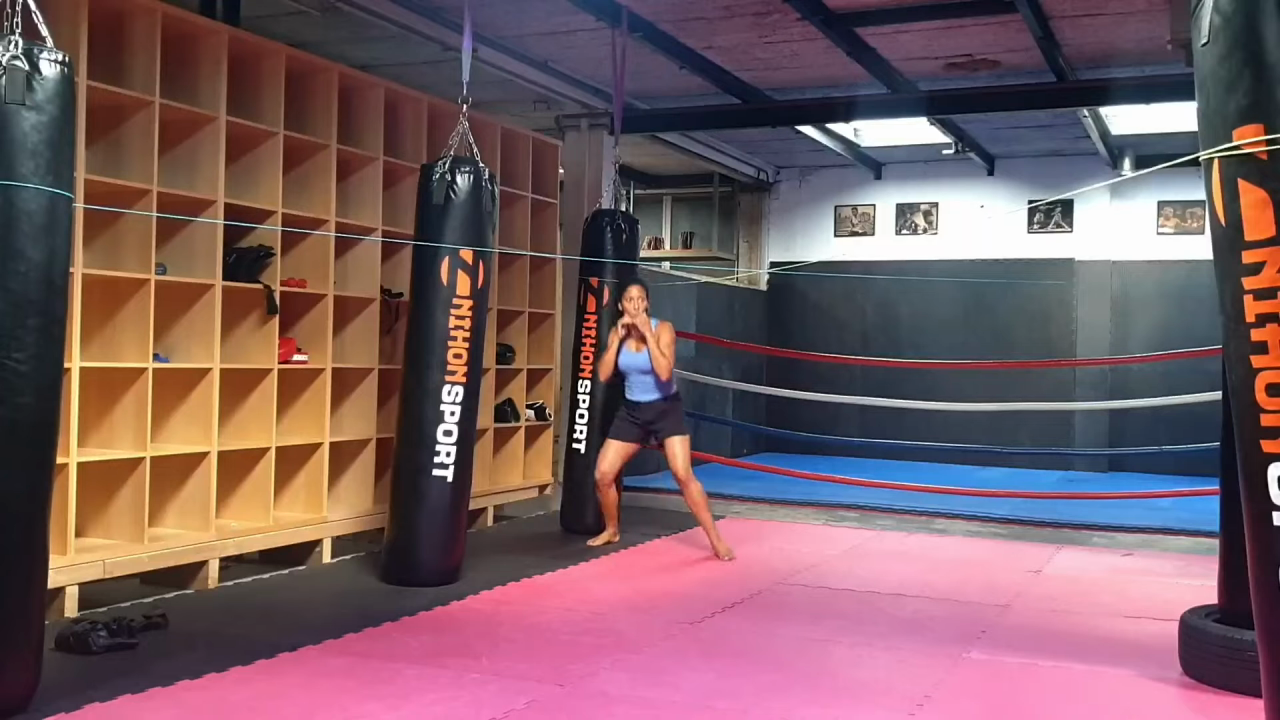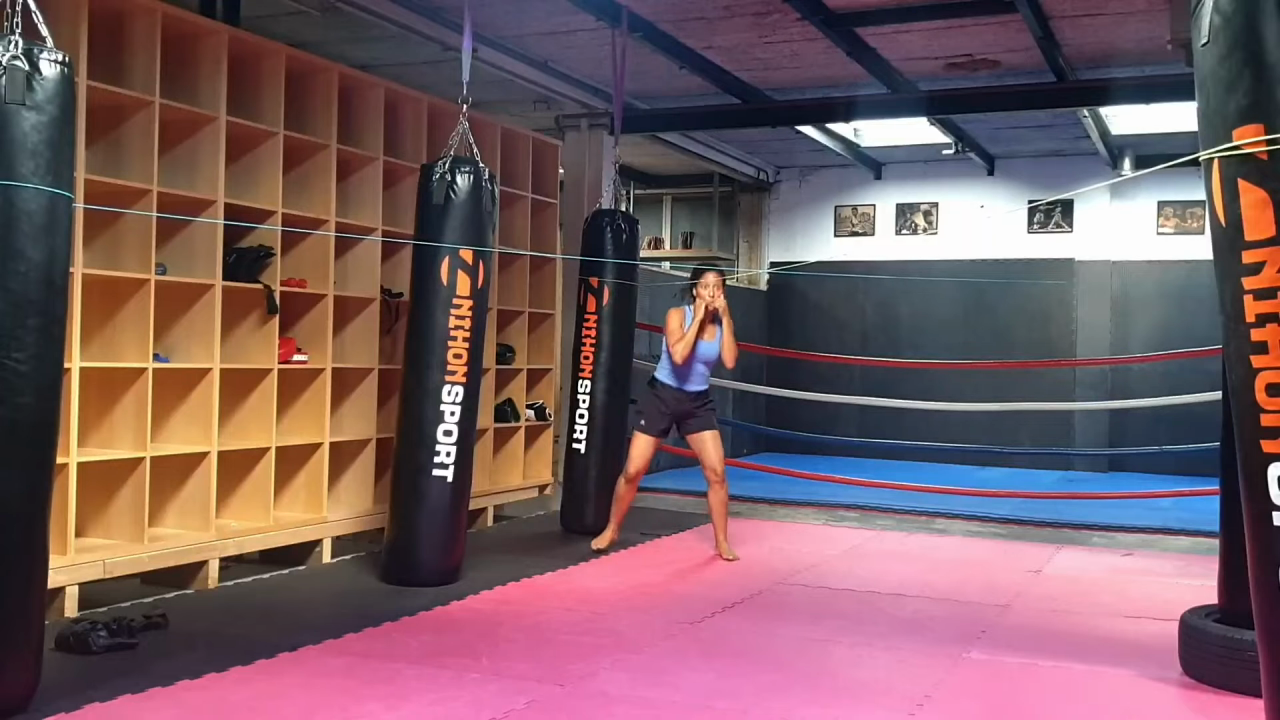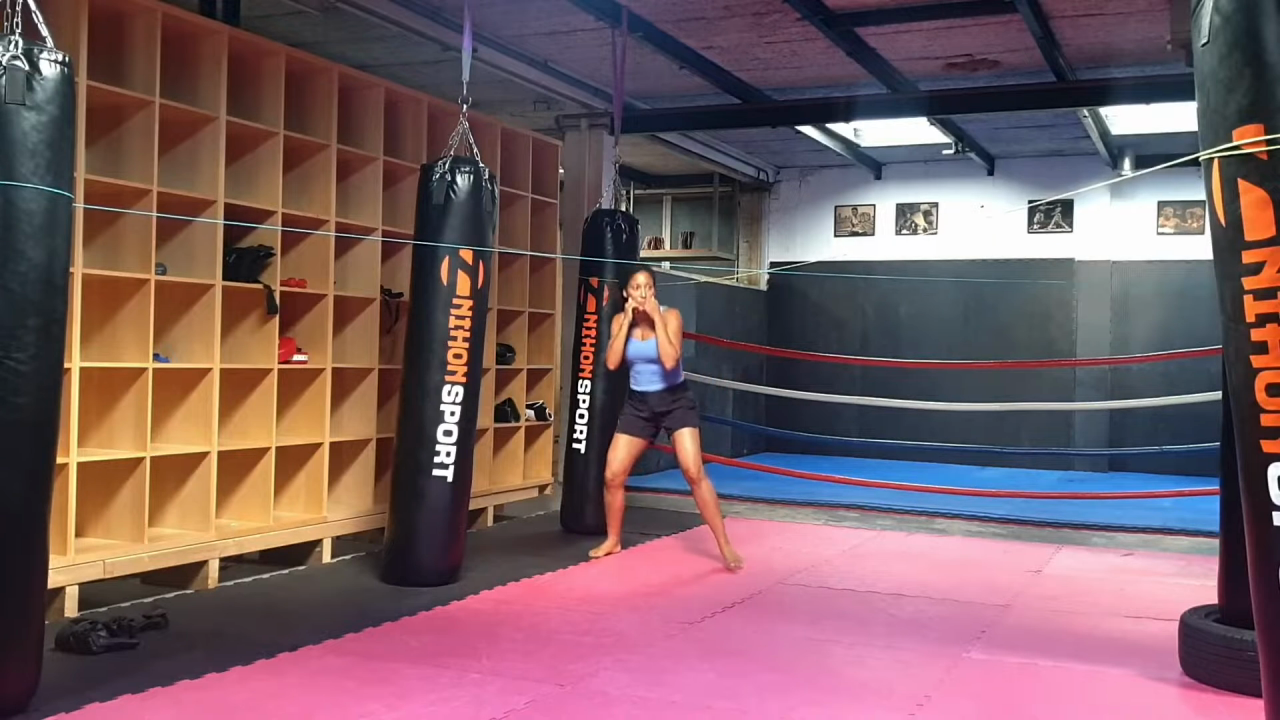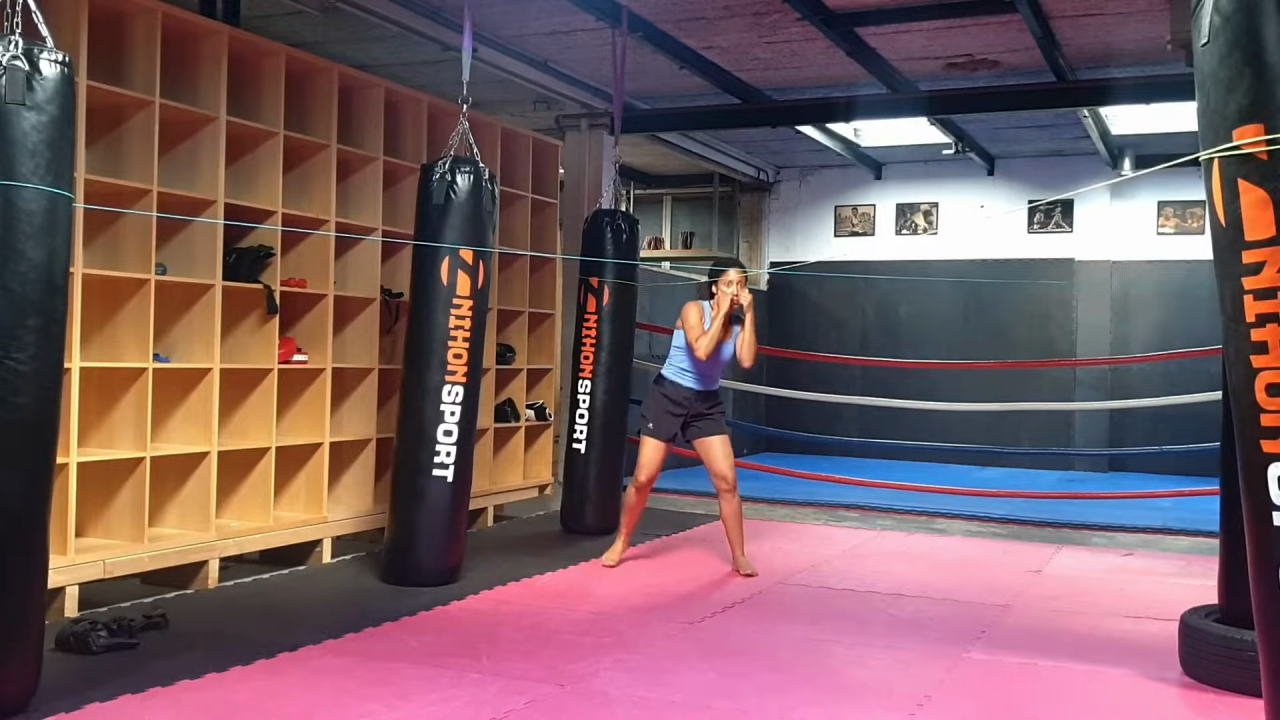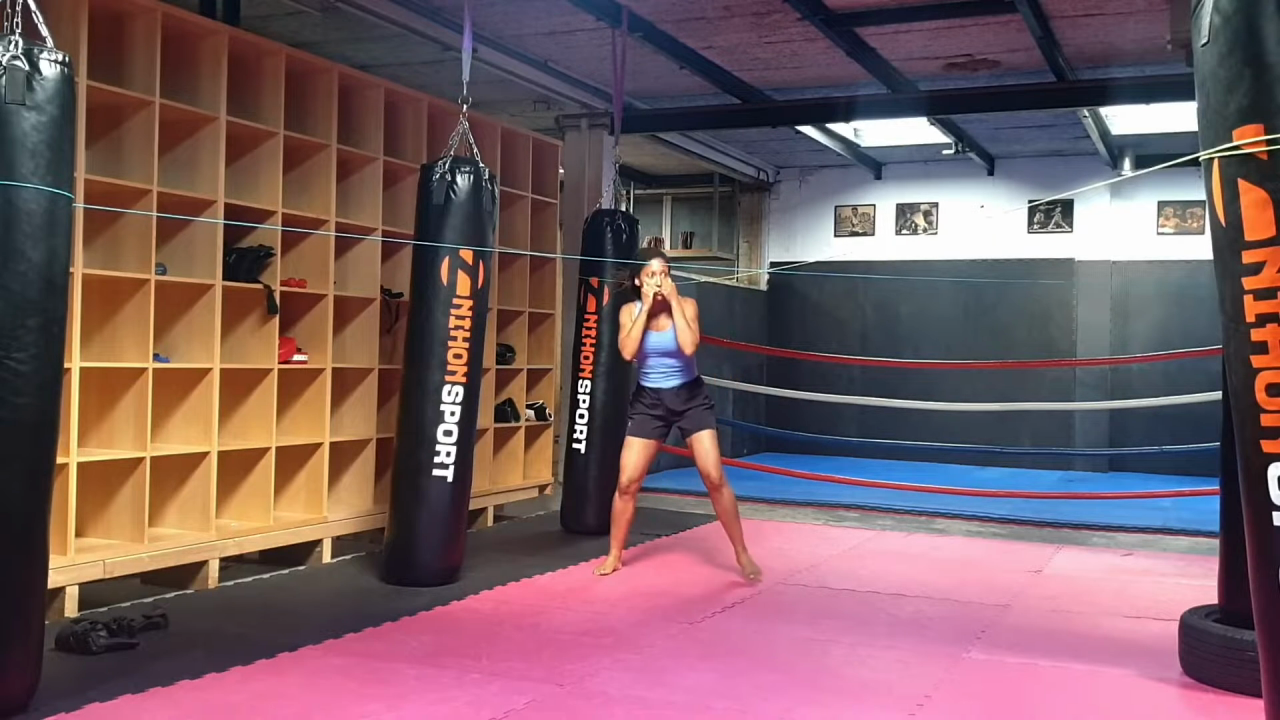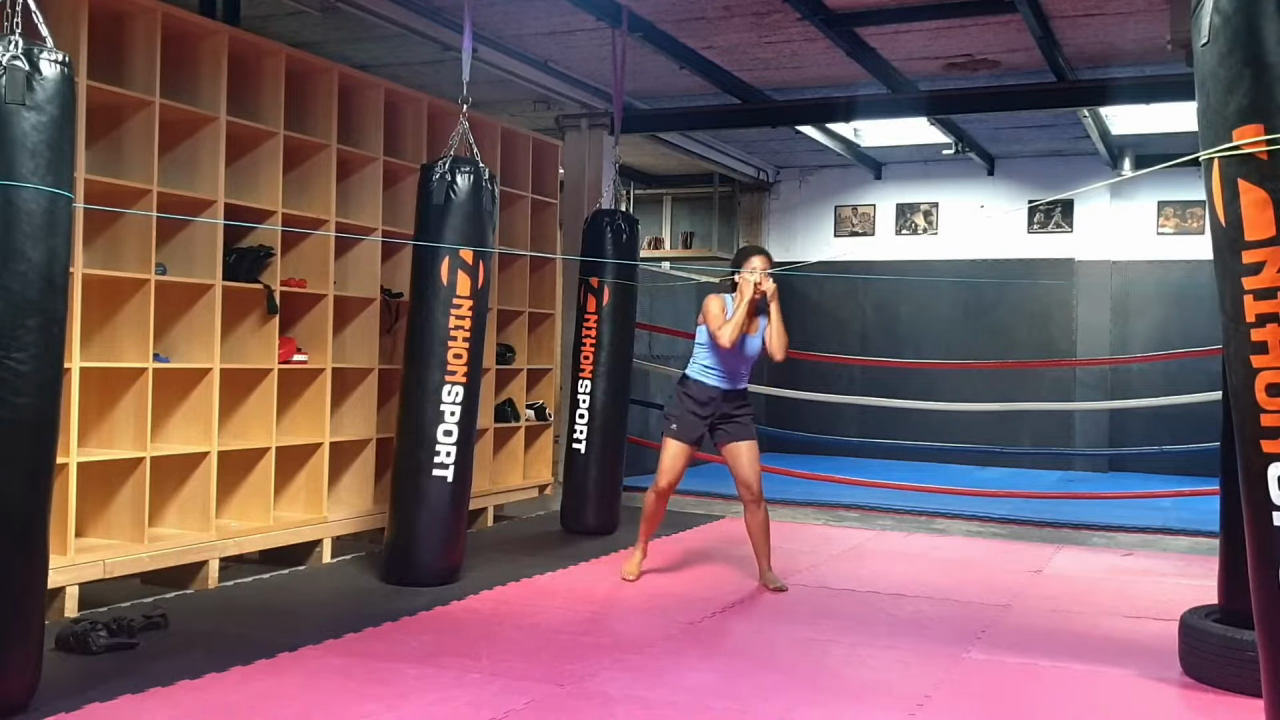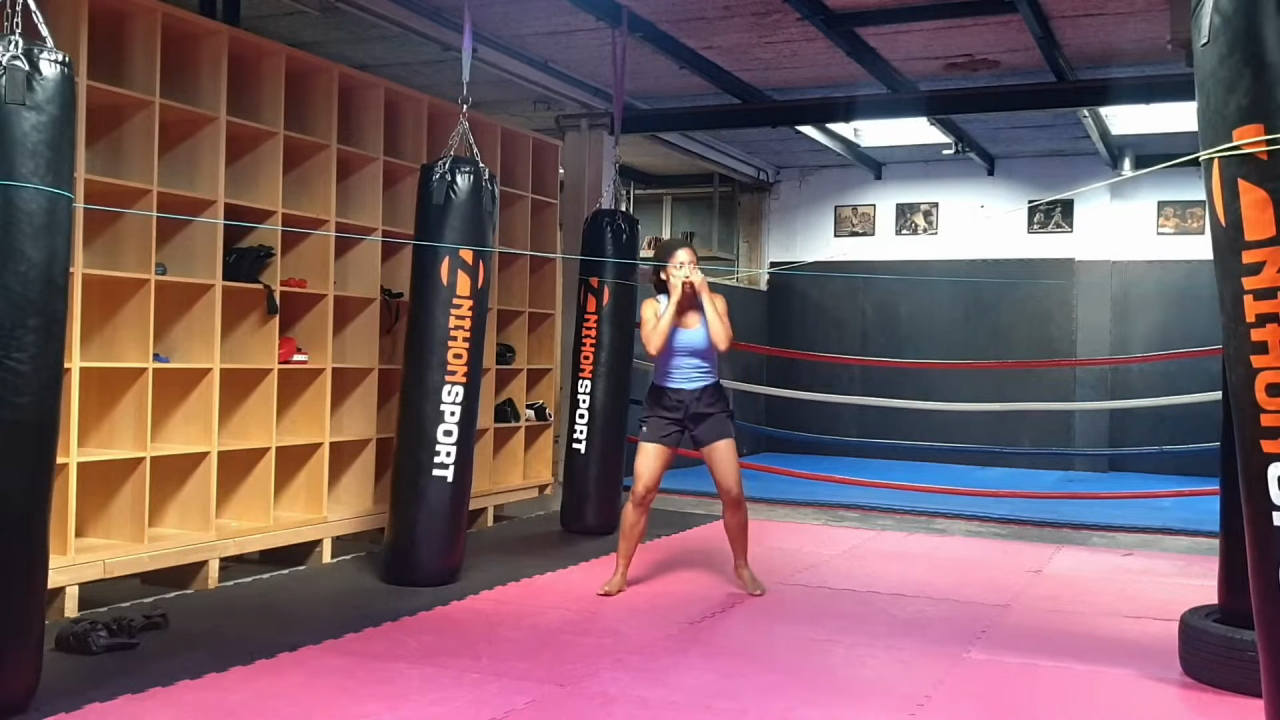
dt=0.7s
person 1, frame 1
left shoulder: (663, 329)
right shoulder: (617, 332)
left elbow: (665, 373)
right elbow: (603, 375)
left wrist: (647, 335)
right wrist: (617, 338)
left hip: (666, 409)
right hip: (632, 411)
left knee: (683, 474)
right knee: (603, 474)
left ankle: (715, 539)
right ankle: (611, 529)
person 1, frame 2
left shoulder: (722, 323)
right shoulder: (676, 316)
left elbow: (730, 362)
right elbow: (678, 356)
left wrist: (726, 318)
right wrist: (698, 319)
left hip: (698, 403)
right hip: (660, 397)
left knee: (716, 472)
right knee: (633, 471)
left ankle: (722, 541)
right ankle: (612, 530)
person 1, frame 3
left shoulder: (670, 316)
right shoulder: (620, 320)
left elbow: (670, 362)
right elbow: (612, 363)
left wrist: (656, 318)
right wrist: (627, 320)
left hip: (675, 400)
right hip: (638, 403)
left knee: (694, 471)
right knee: (613, 475)
left ankle: (725, 546)
right ankle: (613, 540)
person 1, frame 4
left shoulder: (739, 320)
right shoulder: (694, 310)
left elbow: (747, 360)
right elbow: (702, 352)
left wrist: (748, 314)
right wrist: (721, 313)
left hip: (707, 402)
right hip: (668, 398)
left knee: (727, 481)
right knee: (644, 479)
left ankle: (739, 555)
right ankle: (620, 544)
person 1, frame 5
left shoulder: (686, 304)
right shoulder: (630, 311)
left elbow: (689, 347)
right elbow: (628, 352)
left wrist: (674, 303)
right wrist: (646, 306)
left hip: (690, 397)
right hip: (649, 401)
left knee: (714, 478)
right knee: (627, 482)
left ankle: (741, 553)
right ankle: (615, 555)
person 1, frame 6
left shoulder: (765, 313)
right shoulder: (715, 302)
left elbow: (779, 354)
right elbow: (726, 340)
left wrist: (773, 303)
right wrist: (745, 300)
left hip: (735, 403)
right hip: (694, 397)
left knee: (752, 491)
right knee: (665, 484)
left ankle: (766, 571)
right ankle: (640, 551)
person 1, frame 7
left shoulder: (715, 301)
right shoulder: (653, 306)
left elbow: (723, 343)
right elbow: (653, 346)
left wrist: (704, 294)
right wrist: (674, 299)
left hip: (709, 402)
right hip: (664, 403)
left knee: (732, 492)
right knee: (641, 491)
left ankle: (741, 566)
right ankle: (620, 573)
